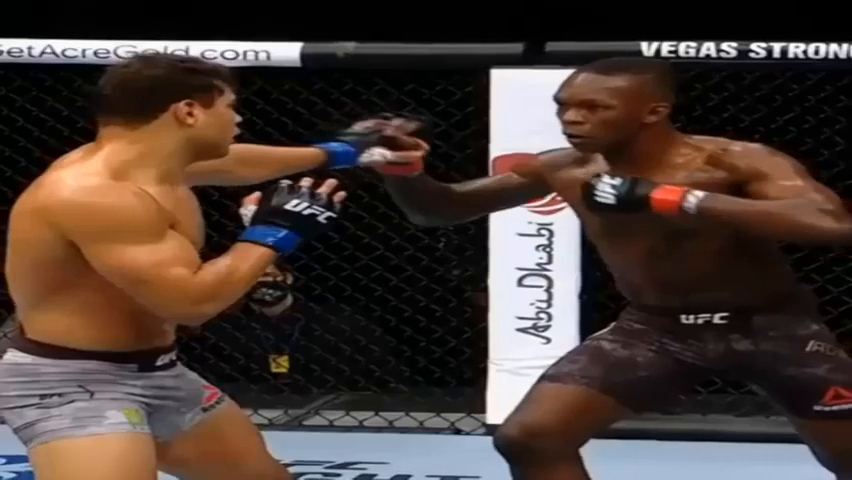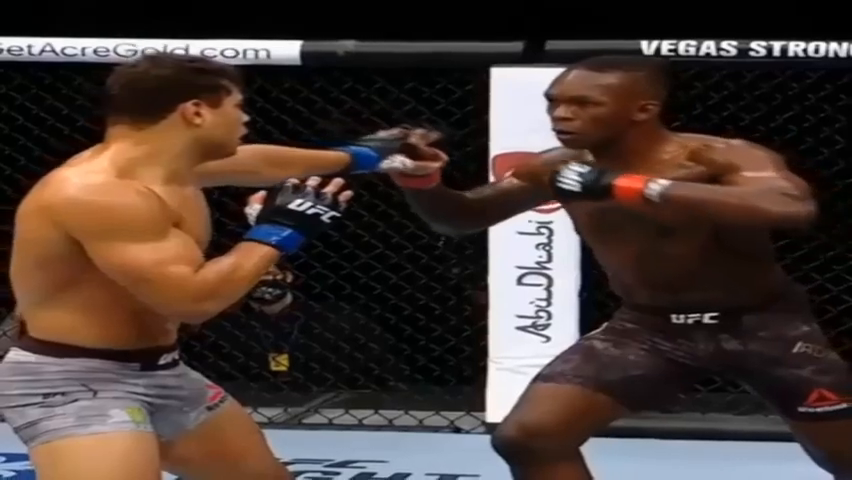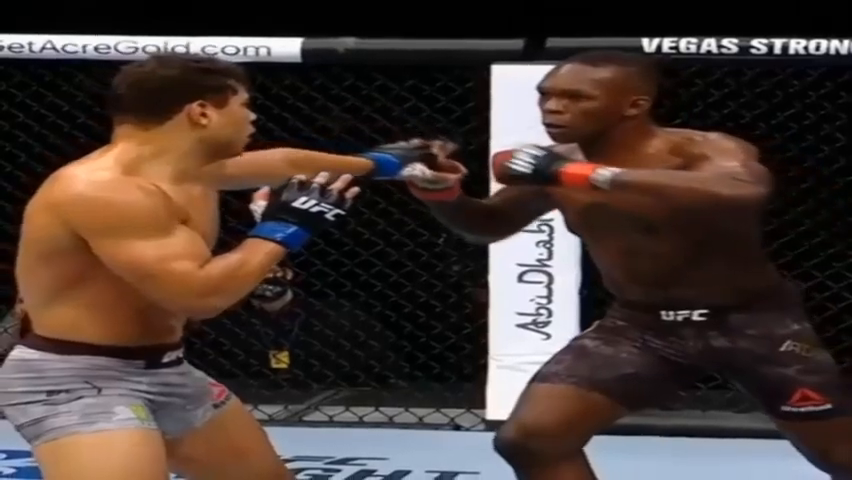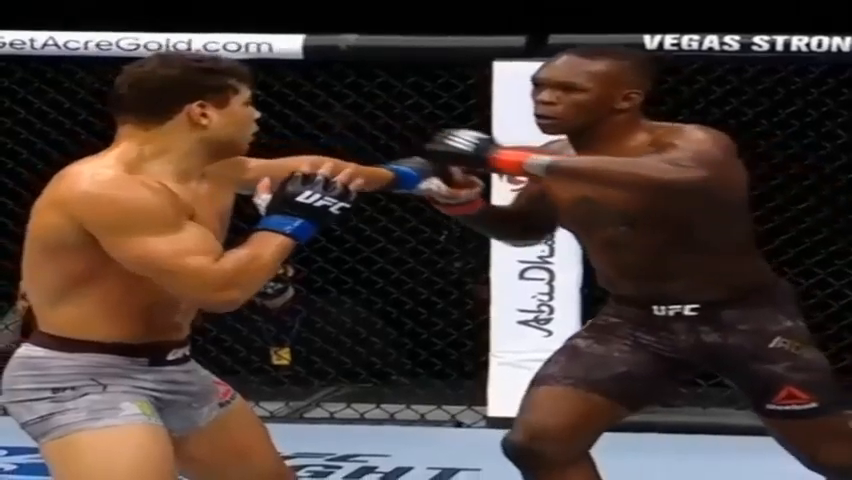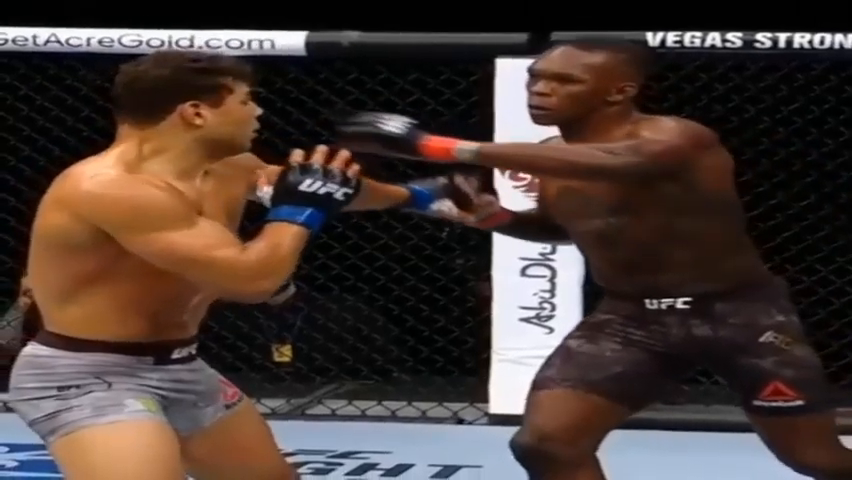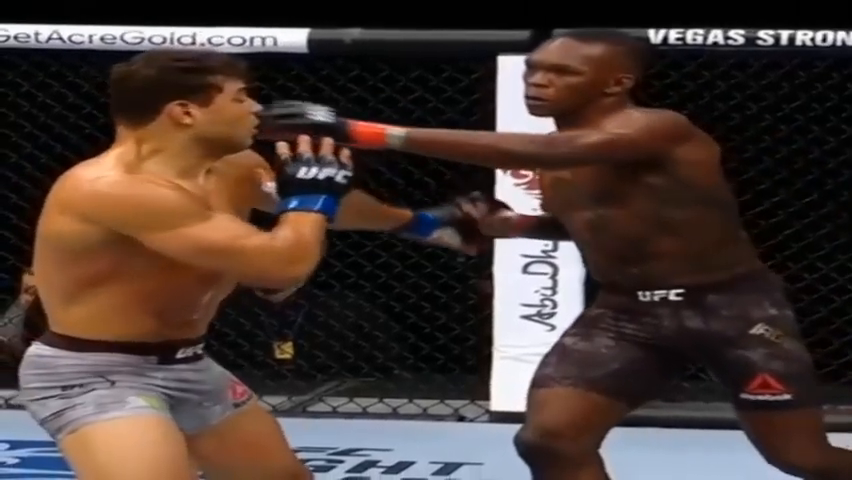
dt=0.5s
person 1, frame 1
left shoulder: (738, 162)
right shoulder: (562, 171)
right elbow: (441, 210)
left wrist: (668, 197)
right wrist: (401, 171)
right hip: (652, 326)
right knee: (527, 438)
person 1, frame 2
left shoulder: (721, 157)
right shoulder: (559, 168)
left elbow: (794, 207)
right elbow: (460, 218)
left wrist: (630, 186)
right wrist: (419, 180)
left hip: (761, 323)
right hip: (644, 326)
right knee: (525, 438)
person 1, frame 3
left shoulder: (708, 150)
right shoulder: (556, 165)
left elbow: (744, 190)
right elbow: (488, 226)
left wrist: (587, 175)
right wrist: (439, 190)
left hip: (752, 320)
right hip: (637, 323)
right knee: (529, 439)
person 1, frame 4
left shoulder: (692, 142)
right shoulder: (553, 161)
left elbow: (684, 177)
right elbow: (522, 229)
left wrist: (509, 159)
right wrist: (463, 203)
left hip: (743, 316)
right hip: (630, 320)
right knee: (536, 442)
person 1, frame 5
left shoulder: (677, 137)
right shoulder: (554, 156)
left elbow: (617, 163)
left wrist: (435, 145)
right wrist: (491, 215)
left hip: (738, 310)
right hip: (626, 317)
person 1, frame 6
left shoulder: (659, 130)
right shoulder: (555, 157)
left elbow: (548, 152)
left wrist: (369, 134)
right wrist: (513, 224)
left hip: (730, 304)
right hip: (622, 312)
person 2, frame 1
left shoulder: (155, 162)
right shoulder: (92, 195)
left elbow: (231, 163)
right elbow: (192, 302)
left wrist: (333, 153)
right wrist: (273, 233)
left hip: (158, 373)
right hip: (69, 384)
person 2, frame 2
left shoulder: (170, 163)
right shoulder: (96, 194)
left elbow: (256, 163)
right elbow: (194, 299)
left wrist: (356, 157)
right wrist: (277, 233)
left hip: (161, 373)
right hip: (72, 383)
person 2, frame 3
left shoulder: (194, 167)
right shoulder: (102, 192)
left elbow: (281, 162)
right elbow: (202, 295)
left wrist: (377, 163)
right wrist: (283, 228)
left hip: (164, 372)
right hip: (73, 380)
person 2, frame 4
left shoulder: (212, 168)
right shoulder: (105, 189)
left elbow: (297, 168)
right elbow: (220, 287)
left wrist: (399, 176)
right wrist: (290, 220)
left hip: (171, 369)
right hip: (80, 378)
person 2, frame 5
left shoulder: (226, 169)
right shoulder: (109, 189)
left elbow: (326, 184)
right elbow: (251, 278)
left wrist: (414, 195)
right wrist: (300, 209)
left hip: (179, 367)
right hip: (86, 377)
person 2, frame 6
left shoulder: (232, 168)
right shoulder: (111, 190)
left elbow: (331, 204)
right elbow: (283, 264)
left wrist: (418, 222)
right wrist: (310, 196)
left hip: (188, 366)
